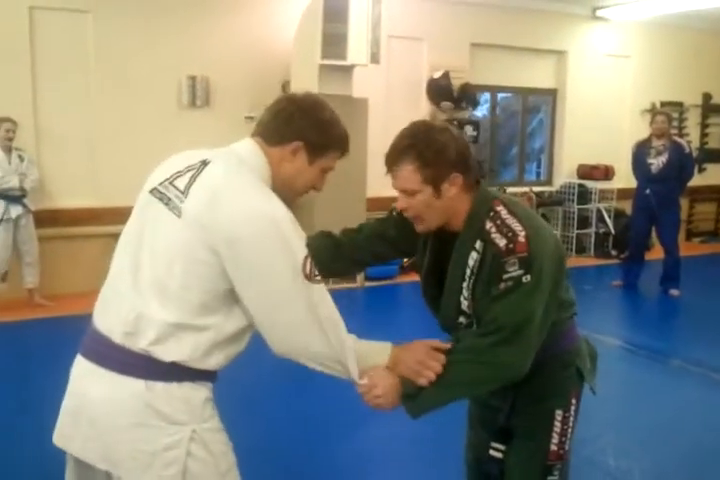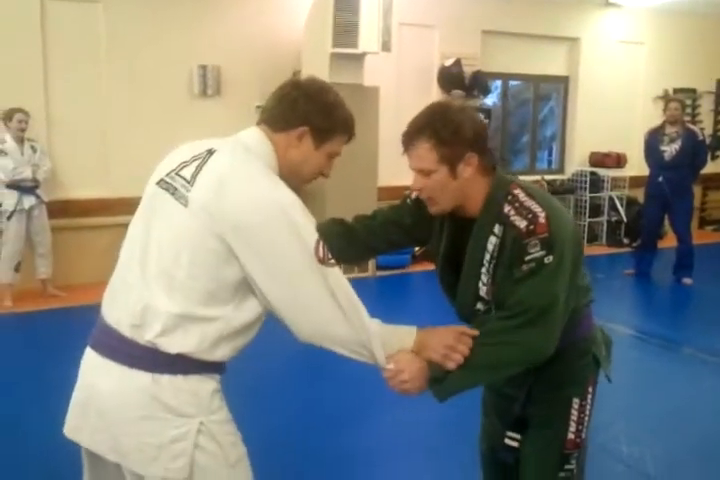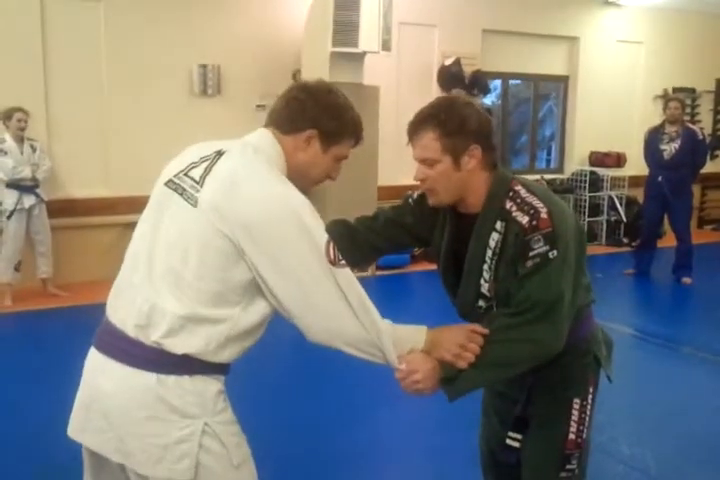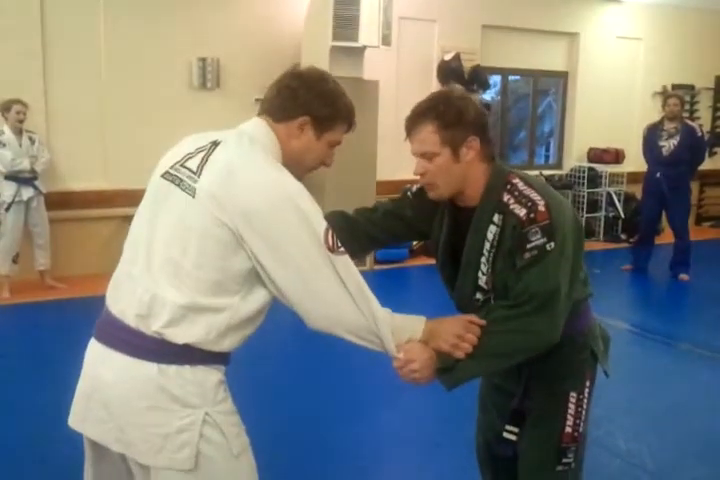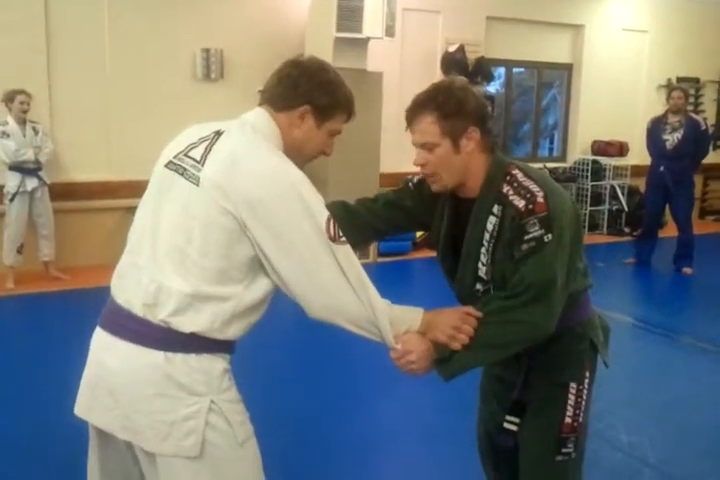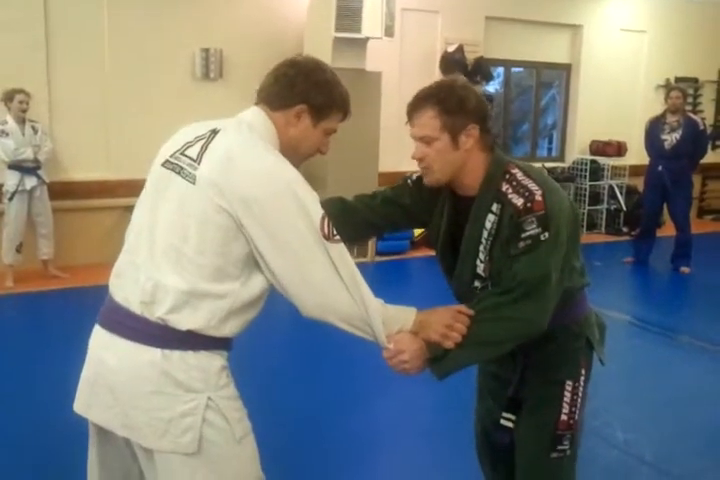
dt=0.3s
person 1, frame 1
left shoulder: (182, 165)
right shoulder: (257, 213)
right elbow: (304, 332)
right wrist: (389, 358)
left hip: (94, 377)
right hip: (156, 403)
person 1, frame 2
left shoulder: (190, 156)
right shoulder: (264, 199)
right elbow: (322, 315)
right wrist: (415, 342)
left hip: (105, 368)
right hip: (165, 395)
person 1, frame 3
left shoulder: (199, 157)
right shoulder: (271, 200)
right elbow: (332, 314)
right wrist: (426, 342)
left hip: (108, 369)
right hip: (168, 396)
person 1, frame 4
left shoulder: (193, 148)
right shoulder: (268, 188)
right elbow: (330, 300)
right wrist: (422, 331)
left hip: (108, 359)
right hip: (169, 385)
person 1, frame 5
left shoulder: (194, 138)
right shoulder: (271, 176)
right elbow: (331, 288)
right wrist: (420, 322)
left hip: (114, 348)
right hip: (175, 376)
person 1, frame 6
left shoulder: (192, 137)
right shoulder: (266, 174)
right elbow: (324, 286)
right wrist: (412, 322)
left hip: (113, 344)
right hip: (173, 372)
person 2, frame 1
left shoulder: (519, 243)
right shoulder: (422, 217)
left elbow: (504, 352)
right elbow: (354, 247)
left wrist: (407, 386)
left hip: (545, 371)
right hip: (494, 368)
person 2, frame 2
left shoulder: (537, 225)
right shoulder: (436, 204)
left elbow: (531, 335)
right elbow: (368, 233)
left wrist: (434, 369)
left hip: (560, 360)
right hip: (508, 356)
person 2, frame 3
left shoulder: (539, 222)
right shoulder: (437, 204)
left elbow: (539, 331)
right elbow: (371, 234)
left wrist: (446, 368)
left hip: (562, 360)
right hip: (507, 355)
person 2, frame 4
left shoulder: (536, 214)
right shoulder: (436, 197)
left elbow: (537, 322)
right elbow: (372, 225)
left wrist: (443, 358)
left hip: (560, 353)
right hip: (504, 350)
person 2, frame 5
left shoulder: (536, 204)
right shoulder: (436, 188)
left elbow: (533, 311)
right elbow: (372, 215)
left wrist: (441, 348)
left hip: (559, 345)
right hip: (505, 342)
person 2, frame 6
left shoulder: (534, 202)
right shoulder: (436, 186)
left elbow: (525, 308)
right elbow: (368, 211)
left wrist: (434, 347)
left hip: (555, 343)
right hip: (502, 342)
person 3, frame 1
left shoulder: (21, 155)
left elbow: (34, 177)
left wrist: (23, 187)
right wrist: (19, 181)
left hip: (21, 207)
left knee: (30, 251)
left ankle: (34, 294)
person 3, frame 2
left shoulder: (33, 146)
left elbow: (46, 167)
left wrist: (36, 178)
right wrist: (31, 172)
left hip: (34, 197)
left knee: (43, 242)
left ankle: (47, 285)
person 3, frame 3
left shoulder: (33, 145)
left elbow: (46, 166)
left wrist: (35, 177)
right wrist: (31, 171)
left hip: (34, 196)
left knee: (43, 241)
left ankle: (48, 284)
person 3, frame 4
left shoulder: (32, 137)
left elbow: (45, 158)
left wrist: (33, 169)
right wrist: (29, 163)
left hip: (33, 188)
left knee: (41, 233)
left ankle: (46, 276)
person 3, frame 5
left shoulder: (36, 128)
left elbow: (48, 149)
left wrist: (38, 160)
right wrist: (33, 154)
left hip: (37, 179)
right hip: (17, 181)
left knee: (46, 224)
left ankle: (49, 267)
person 3, frame 6
left shoulder: (36, 127)
left elbow: (47, 148)
left wrist: (35, 158)
right wrist: (32, 153)
left hip: (36, 178)
right hip: (16, 180)
left knee: (45, 222)
left ankle: (48, 265)
person 4, frame 1
left shoulder: (680, 147)
right shoulder: (640, 147)
left elbow: (687, 171)
left wrist: (673, 190)
right wrist: (646, 186)
left hip: (667, 202)
right hip: (643, 199)
left knee: (670, 243)
right knee: (636, 240)
left ankle: (670, 284)
right ankle: (629, 279)
person 4, frame 2
left shoulder: (693, 134)
right shoulder: (652, 134)
left elbow: (701, 159)
left wrist: (686, 177)
right wrist: (658, 173)
left hip: (680, 189)
right hip: (656, 186)
left knee: (682, 231)
right knee: (649, 228)
left ankle: (684, 273)
right ankle: (641, 267)
person 4, frame 3
left shoulder: (693, 133)
right shoulder: (652, 133)
left elbow: (700, 158)
left wrist: (686, 176)
right wrist: (658, 173)
left hip: (679, 188)
right hip: (655, 186)
left knee: (682, 231)
right knee: (649, 228)
left ankle: (683, 272)
right ankle: (641, 267)
person 4, frame 4
left shoulder: (692, 130)
right shoulder: (651, 129)
left elbow: (699, 154)
left wrist: (685, 173)
right wrist: (656, 169)
left hip: (678, 185)
right hip: (654, 182)
left knee: (680, 228)
right knee: (646, 224)
left ankle: (680, 269)
right ankle: (638, 263)
person 4, frame 5
left shoulder: (696, 123)
right shoulder: (655, 122)
left elbow: (703, 148)
left wrist: (689, 166)
right wrist: (660, 163)
left hip: (682, 178)
right hip: (657, 175)
left knee: (683, 221)
right knee: (650, 218)
left ankle: (684, 262)
right ankle: (641, 256)
person 4, frame 6
left shoulder: (694, 123)
right shoulder: (653, 122)
left elbow: (701, 148)
left wrist: (686, 166)
right wrist: (658, 162)
left hip: (679, 178)
right hip: (655, 175)
left knee: (681, 220)
right knee: (648, 217)
left ankle: (682, 261)
right ankle: (639, 255)
